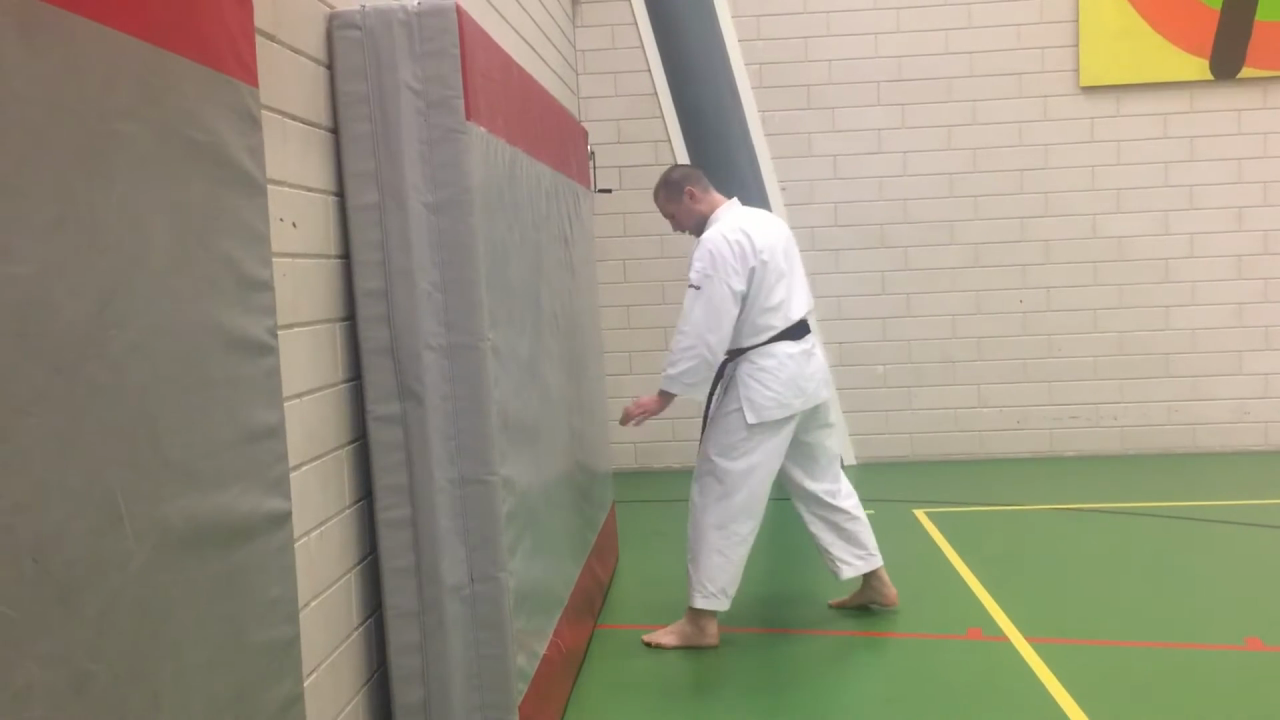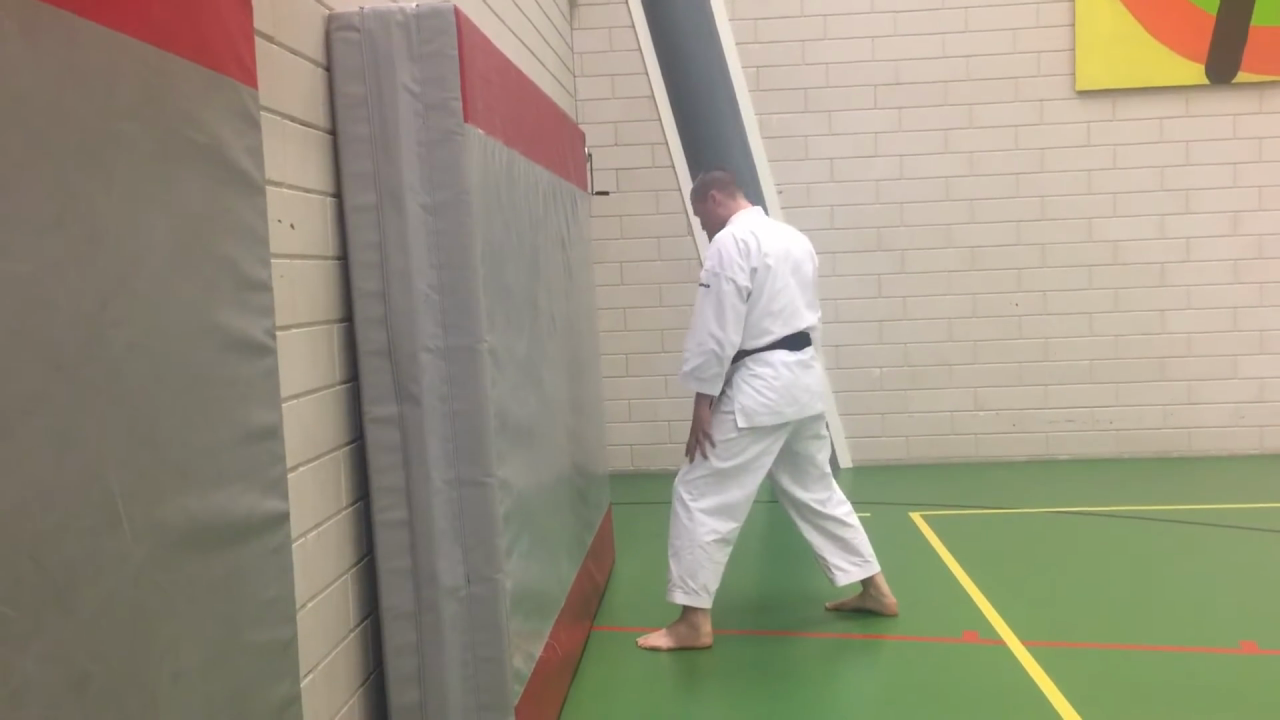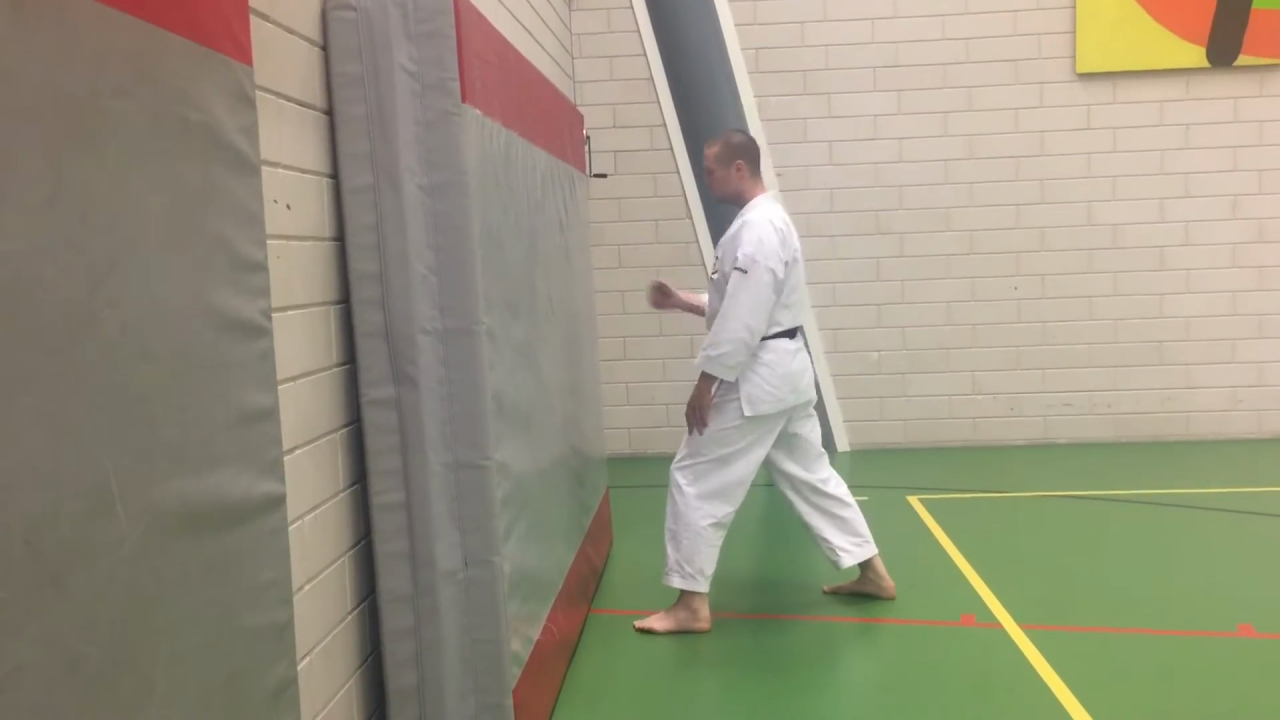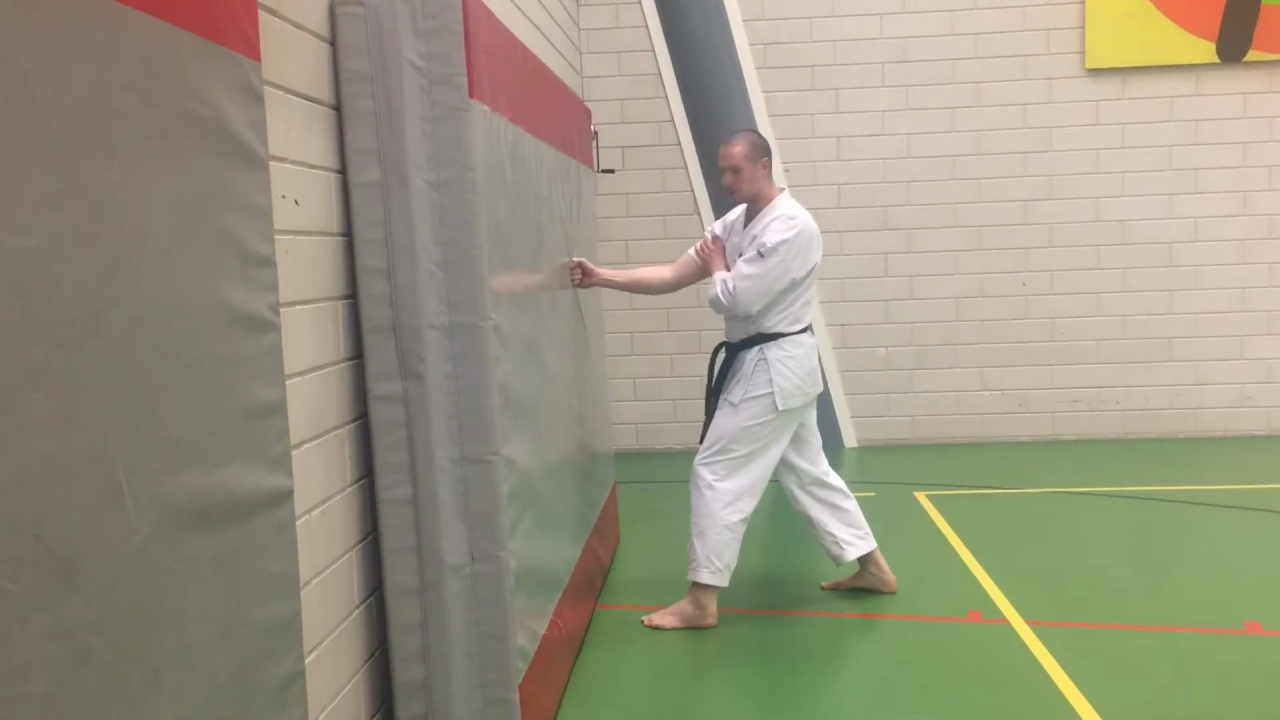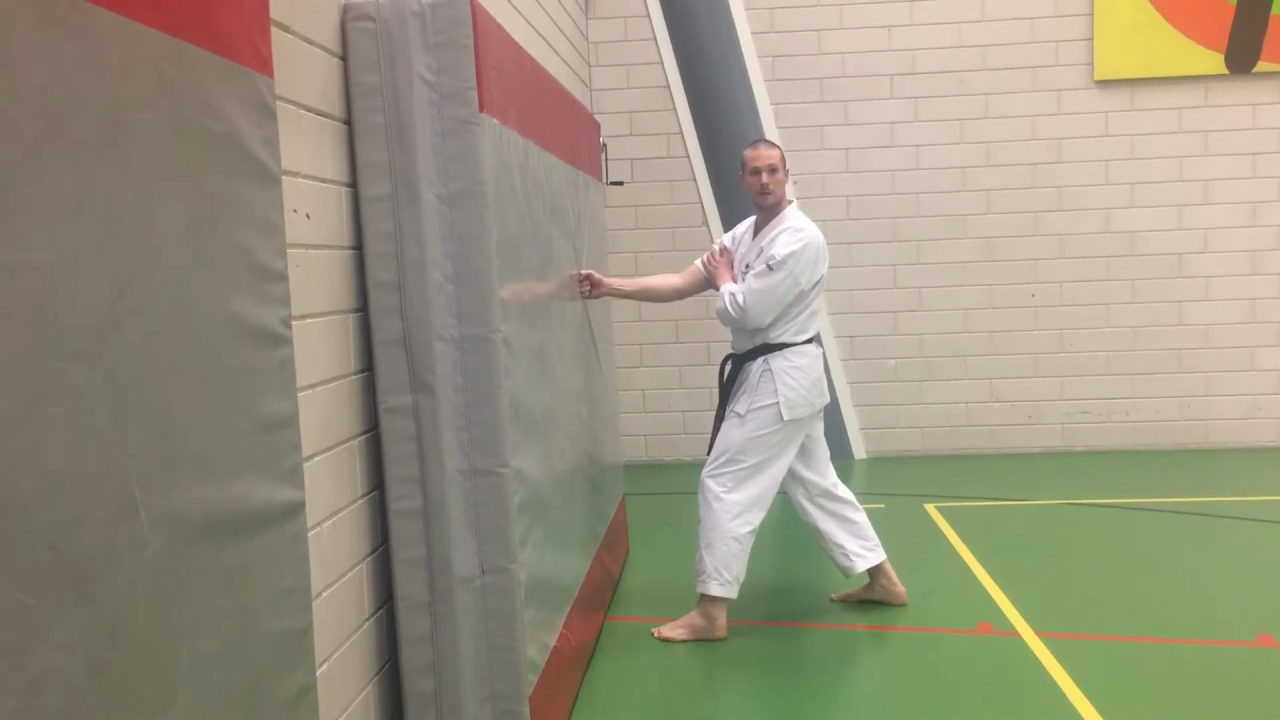
dt=1s
person 1, frame 1
left shoulder: (719, 243)
right shoulder: (767, 223)
left elbow: (702, 332)
left wrist: (664, 396)
left hip: (763, 378)
right hip: (804, 364)
left knee: (722, 494)
right knee: (823, 481)
left ankle: (702, 618)
right ankle: (875, 580)
person 1, frame 2
left shoulder: (730, 242)
right shoulder: (794, 238)
left elbow: (716, 331)
left wrist: (702, 403)
left hip: (759, 386)
right hip: (804, 377)
left knee: (701, 496)
right knee: (816, 490)
left ankle: (694, 620)
right ankle: (875, 589)
person 1, frame 3
left shoulder: (754, 229)
right shoulder: (772, 221)
left elbow: (742, 318)
left wrist: (706, 383)
right wrist: (685, 302)
left hip: (757, 375)
right hip: (788, 367)
left knee: (696, 479)
right knee: (810, 474)
left ankle: (692, 603)
right ankle: (871, 571)
person 1, frame 4
left shoulder: (791, 227)
right shoulder: (736, 223)
left elbow: (734, 298)
right elbow: (673, 275)
left wrist: (717, 267)
right wrist: (601, 276)
left hip: (772, 368)
right hip: (774, 365)
left knee: (717, 473)
right knee: (808, 471)
left ankle: (702, 600)
right ankle: (872, 566)
person 1, frame 5
left shoulder: (799, 239)
right shoulder: (744, 234)
left elbow: (744, 312)
right elbow: (681, 284)
left wrist: (723, 280)
right wrist: (610, 286)
left hip: (778, 378)
right hip: (781, 375)
left knee: (724, 484)
right knee: (816, 482)
left ankle: (711, 612)
right ankle: (881, 578)
